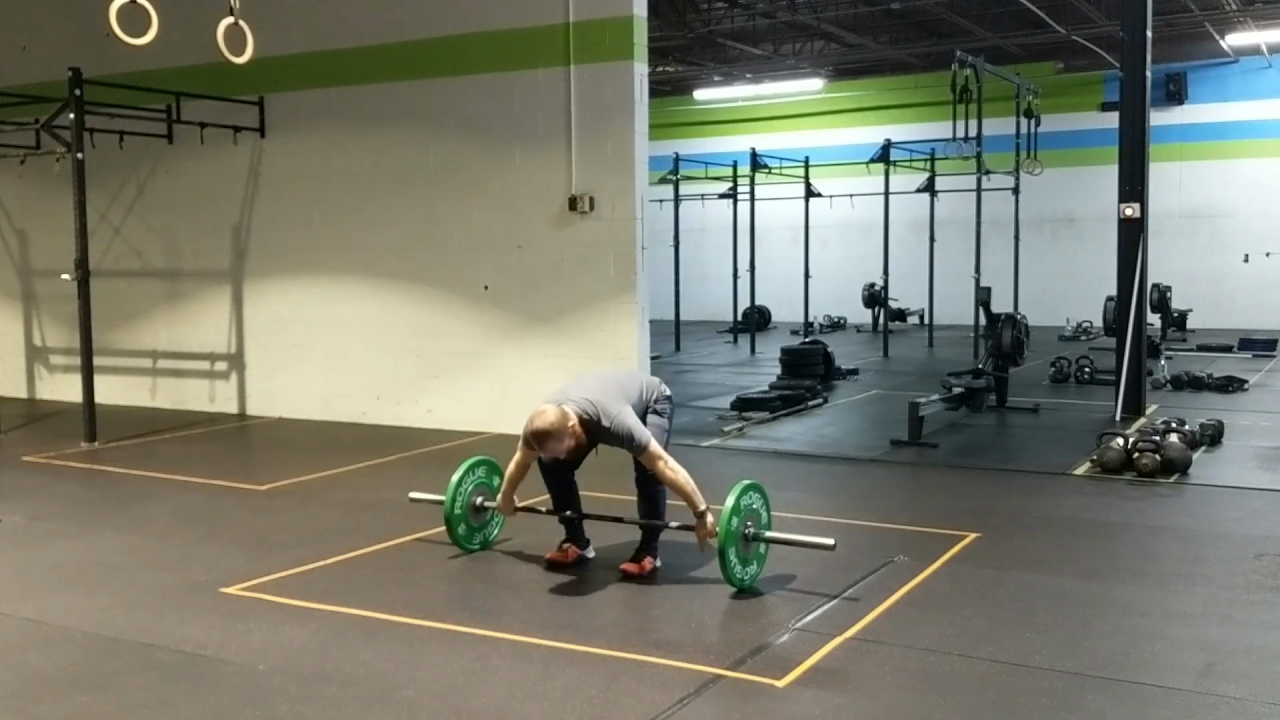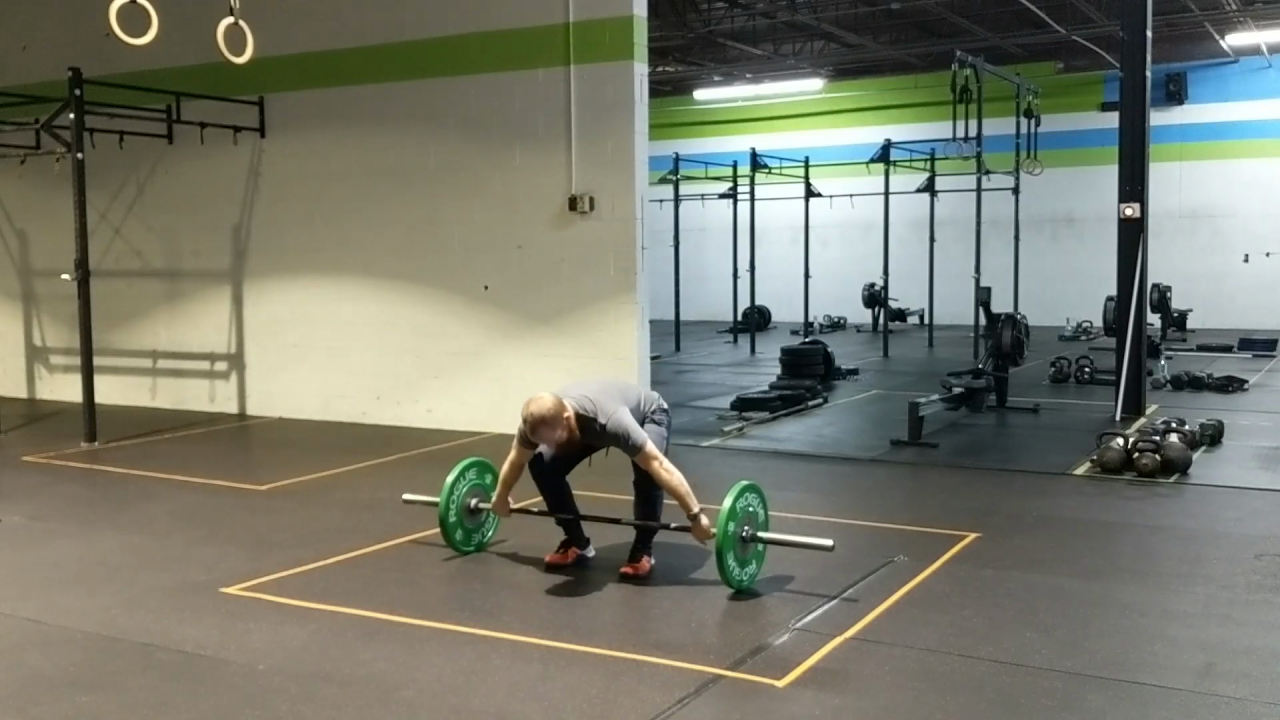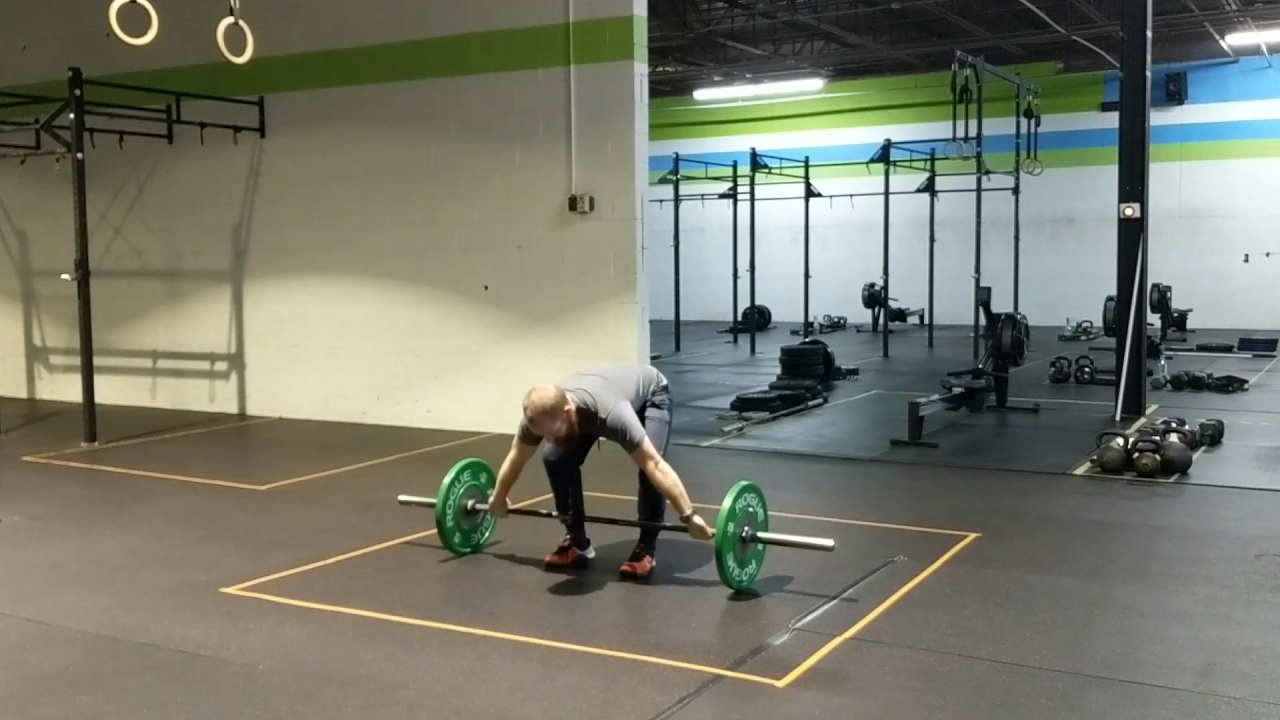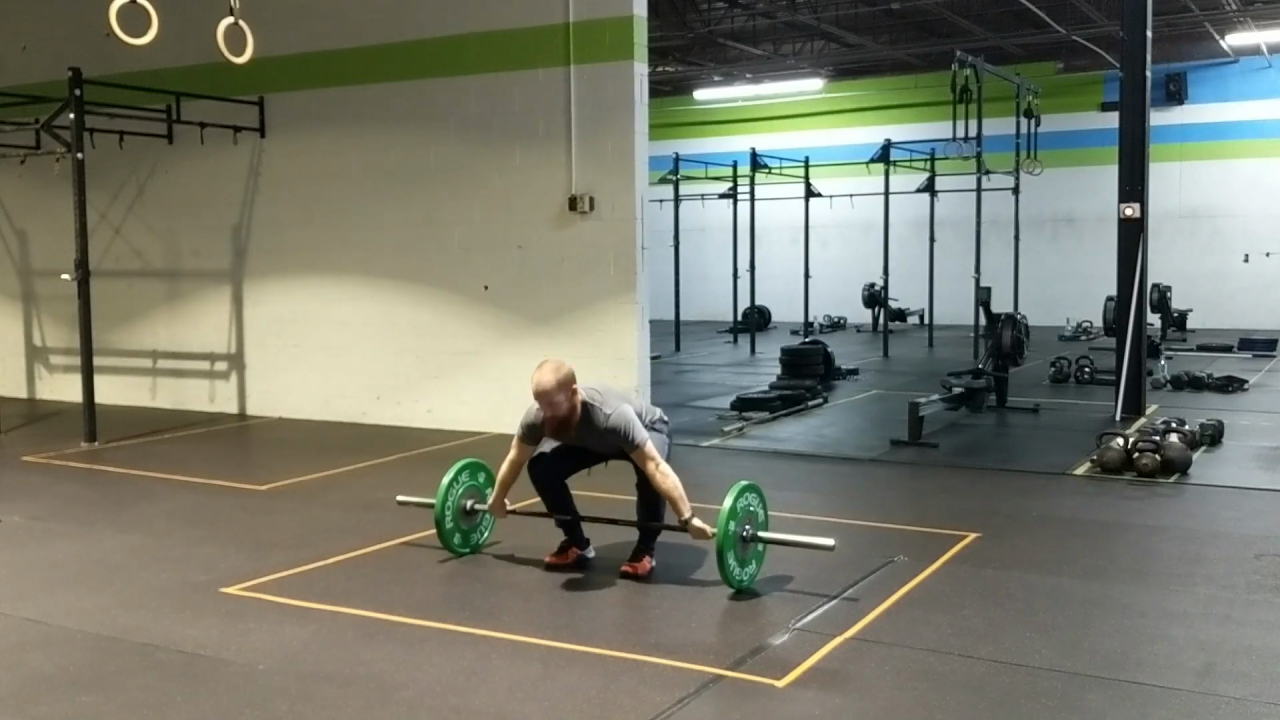
dt=0.3s
person 1, frame 1
left shoulder: (614, 421)
right shoulder: (543, 425)
left elbow: (666, 466)
right elbow: (522, 460)
left wrist: (702, 514)
right wrist: (506, 496)
left hip: (651, 400)
right hip: (599, 403)
left knee: (648, 469)
right knee: (549, 463)
left ankle: (648, 550)
right ankle: (577, 542)
person 1, frame 2
left shoulder: (611, 420)
right shoulder: (537, 421)
left elbow: (660, 467)
right elbow: (516, 461)
left wrist: (696, 515)
right wrist: (500, 498)
left hip: (648, 412)
left knee: (647, 472)
right knee: (541, 464)
left ankle: (643, 550)
right ankle: (576, 543)
person 1, frame 3
left shoulder: (612, 414)
right shoulder: (538, 415)
left elbow: (655, 466)
right elbow: (515, 459)
left wrist: (689, 517)
right wrist: (498, 498)
left hip: (650, 394)
left knee: (649, 468)
right knee: (556, 460)
left ankle: (646, 550)
right ankle: (578, 543)
person 1, frame 4
left shoulder: (613, 414)
right shoulder: (536, 417)
left elbow: (656, 467)
right elbow: (515, 459)
left wrist: (688, 519)
right wrist: (497, 498)
left hip: (648, 427)
left knee: (649, 474)
right knee: (541, 467)
left ankle: (645, 551)
right ankle: (576, 544)
